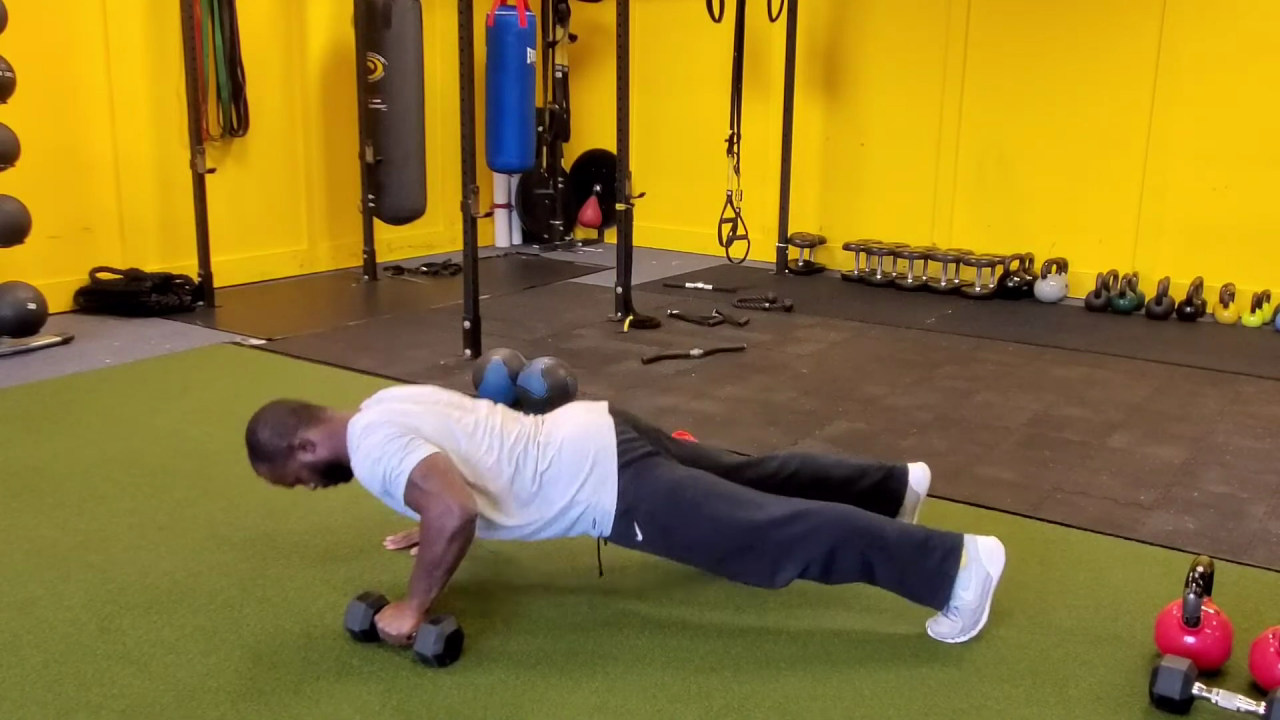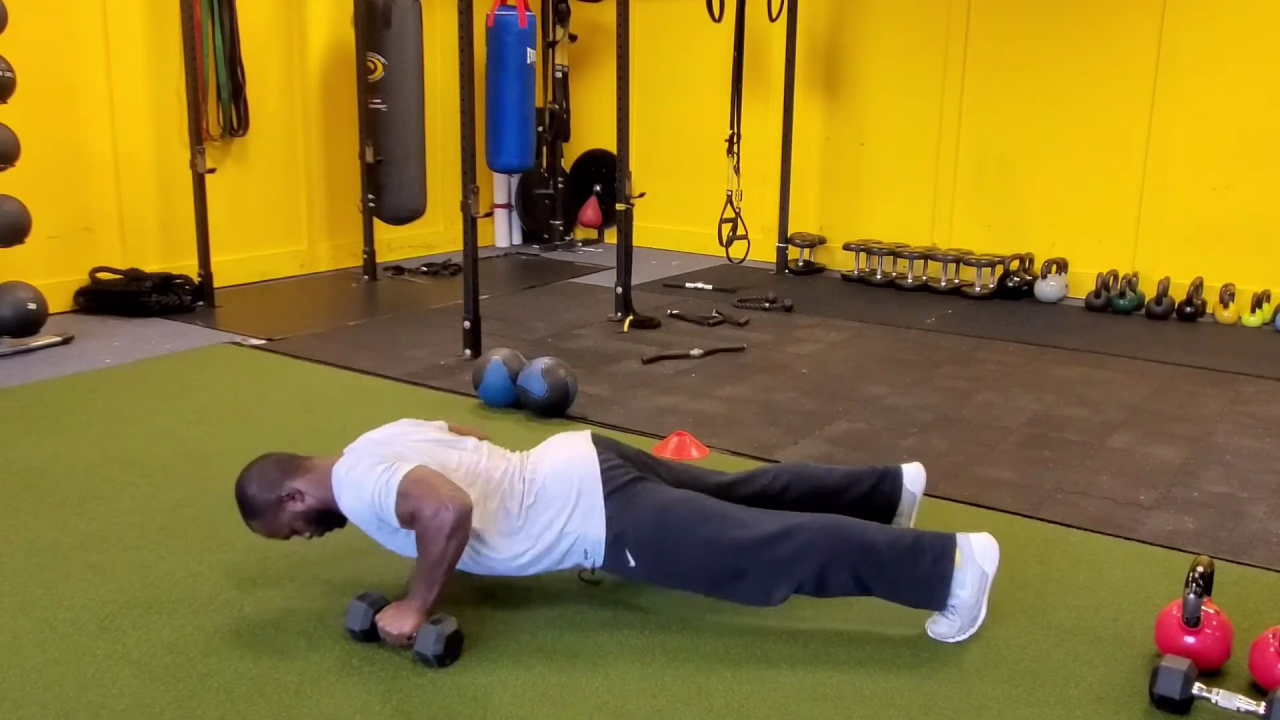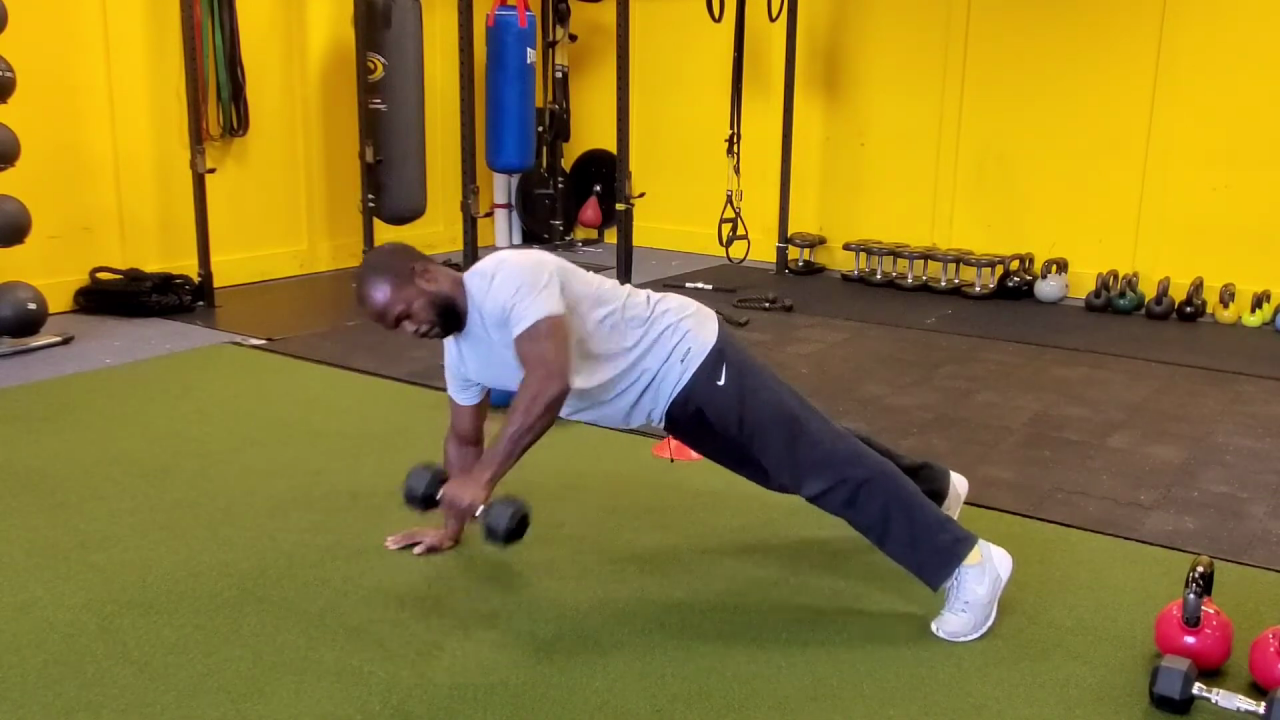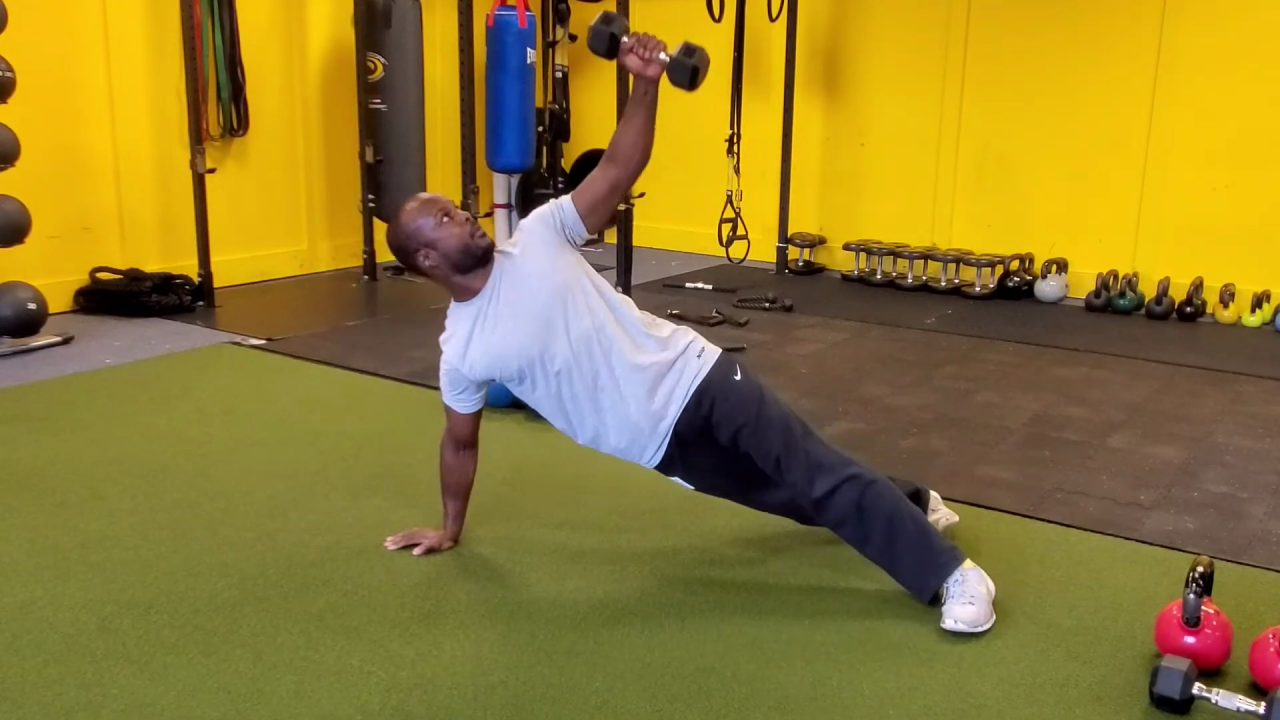
dt=0.7s
person 1, frame 1
left shoulder: (372, 448)
right shoulder: (389, 409)
left elbow: (457, 514)
left wrist: (415, 605)
right wrist: (428, 528)
left hip: (605, 486)
right hip: (595, 434)
left knee: (773, 534)
right knee: (752, 478)
left ankle: (957, 564)
right ankle: (893, 488)
person 1, frame 2
left shoulder: (359, 485)
right shoulder: (383, 443)
left elbow: (449, 510)
left wrist: (416, 606)
right wrist: (422, 534)
left hip: (598, 518)
right hip: (581, 463)
left knee: (769, 550)
right knee: (747, 493)
left ankle: (951, 563)
right ankle: (890, 487)
person 1, frame 3
left shoulder: (508, 277)
right shoulder: (462, 349)
left elbow: (552, 381)
right elbow: (462, 434)
left wrist: (486, 475)
right wrist: (449, 525)
left hip: (686, 356)
right hip: (669, 405)
left knee: (821, 461)
right knee: (802, 459)
left ankle: (967, 563)
right ankle: (932, 492)
person 1, frame 4
left shoulder: (540, 237)
right shoulder: (463, 349)
left elbow: (620, 167)
right elbow: (460, 442)
left wrist: (644, 85)
right wrist: (448, 530)
left hip: (693, 377)
right hip: (670, 445)
left knee: (825, 482)
right knee: (798, 500)
left ankle: (952, 574)
right ankle: (911, 507)
